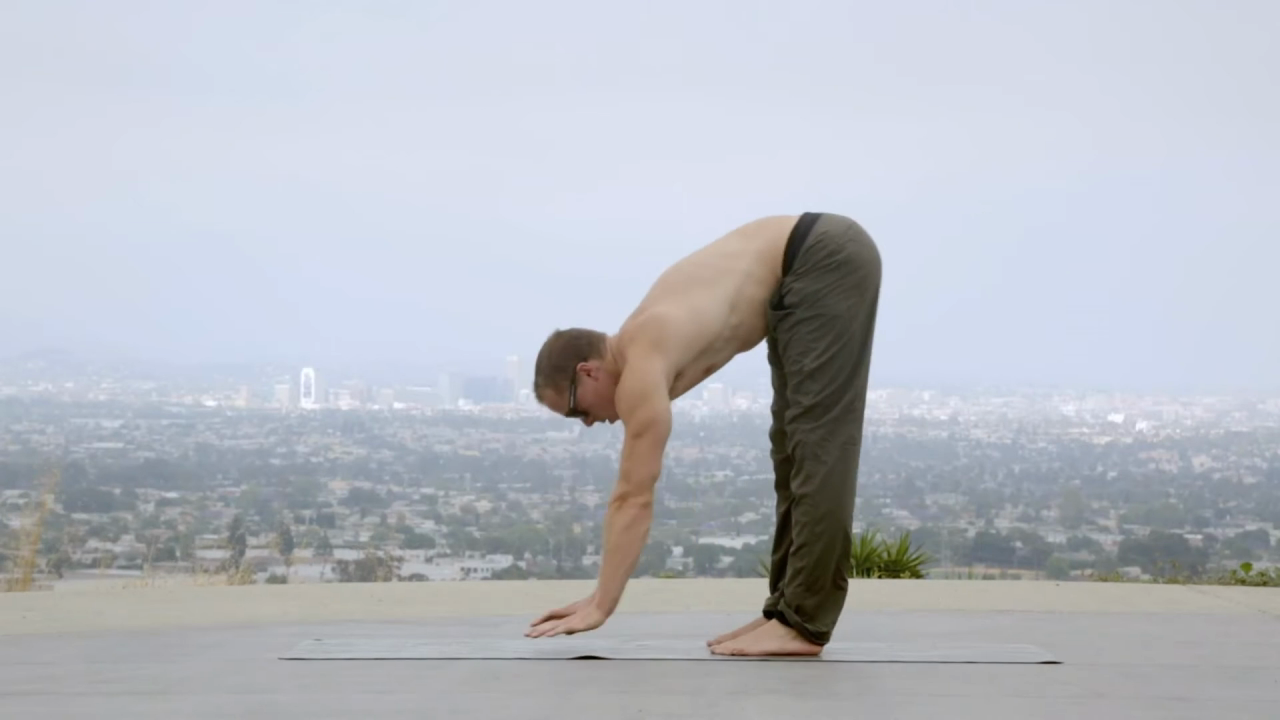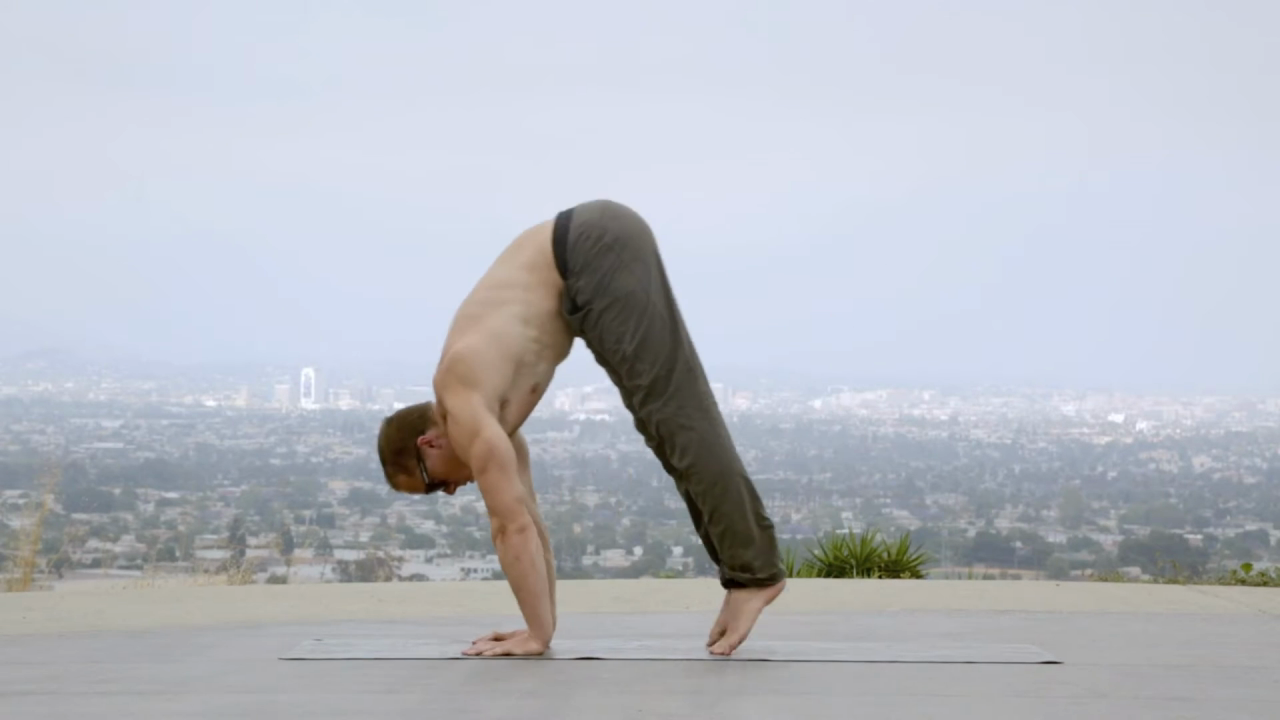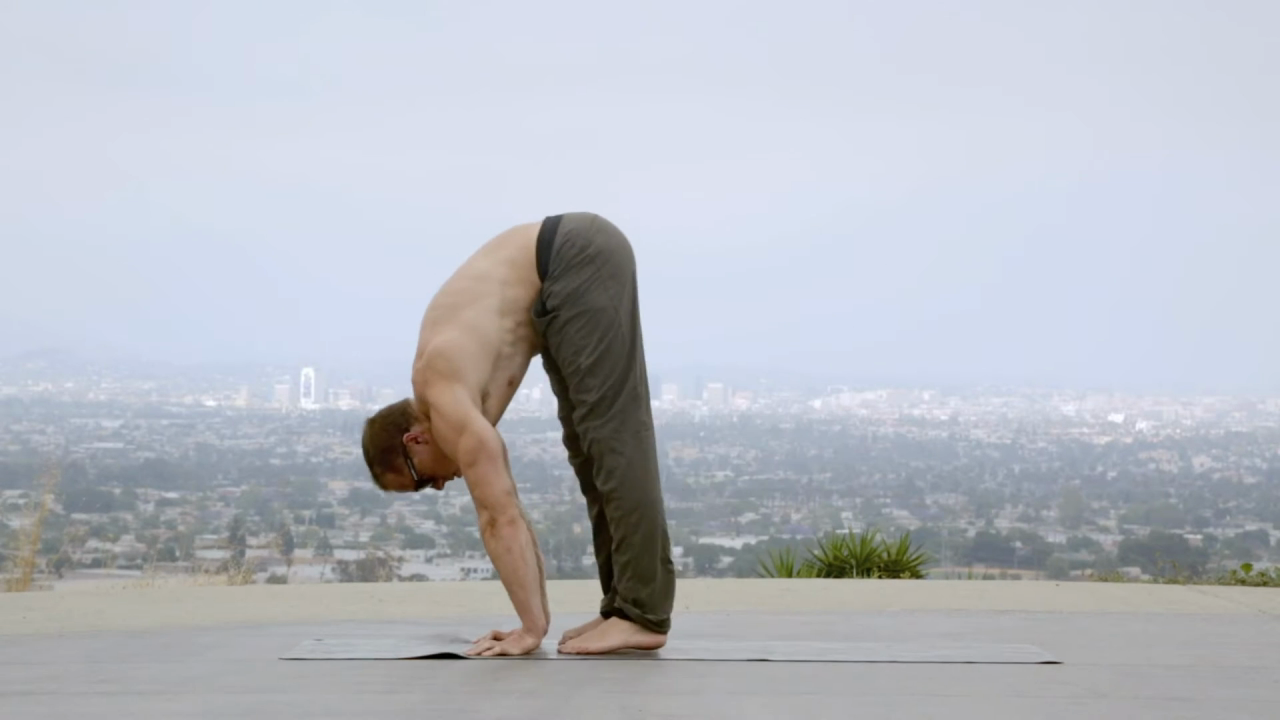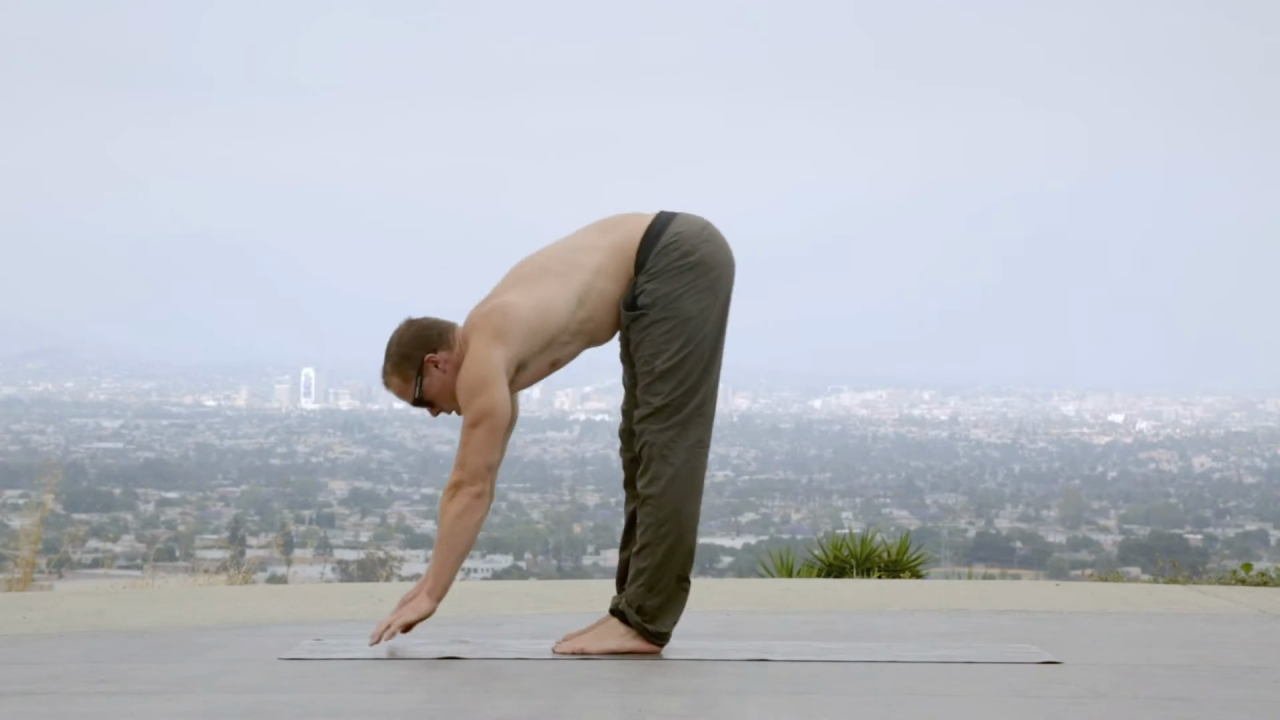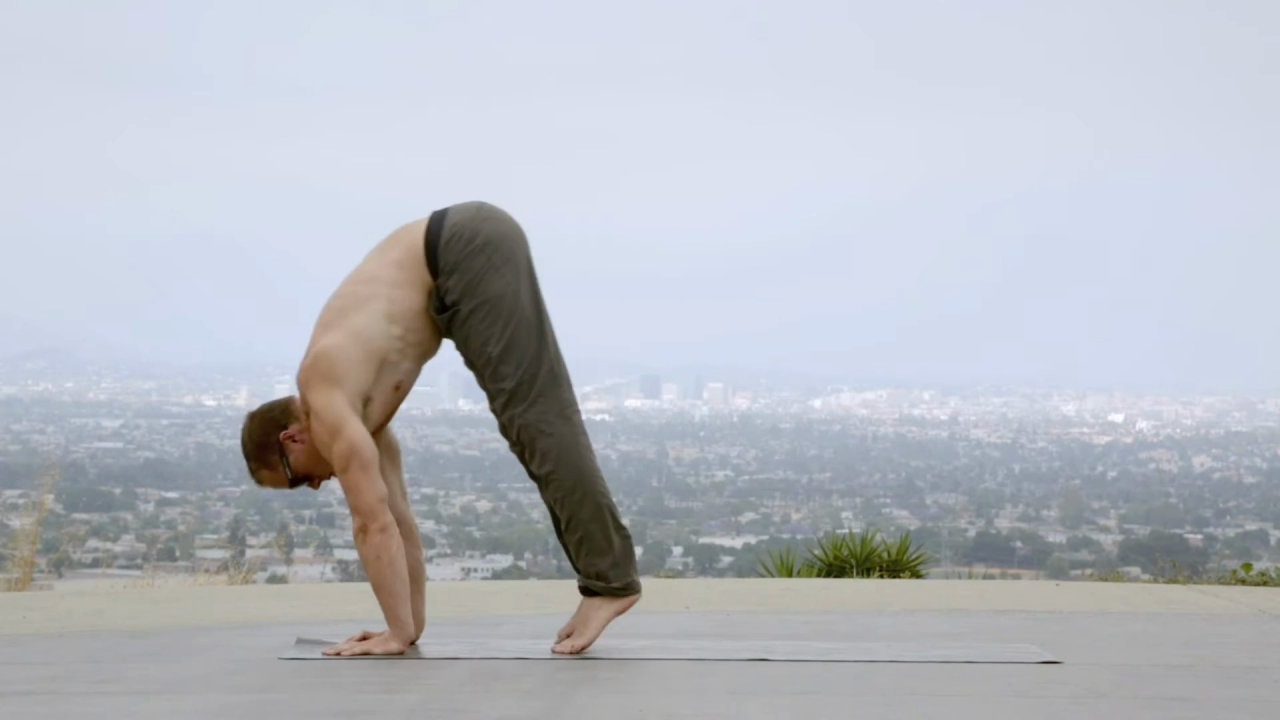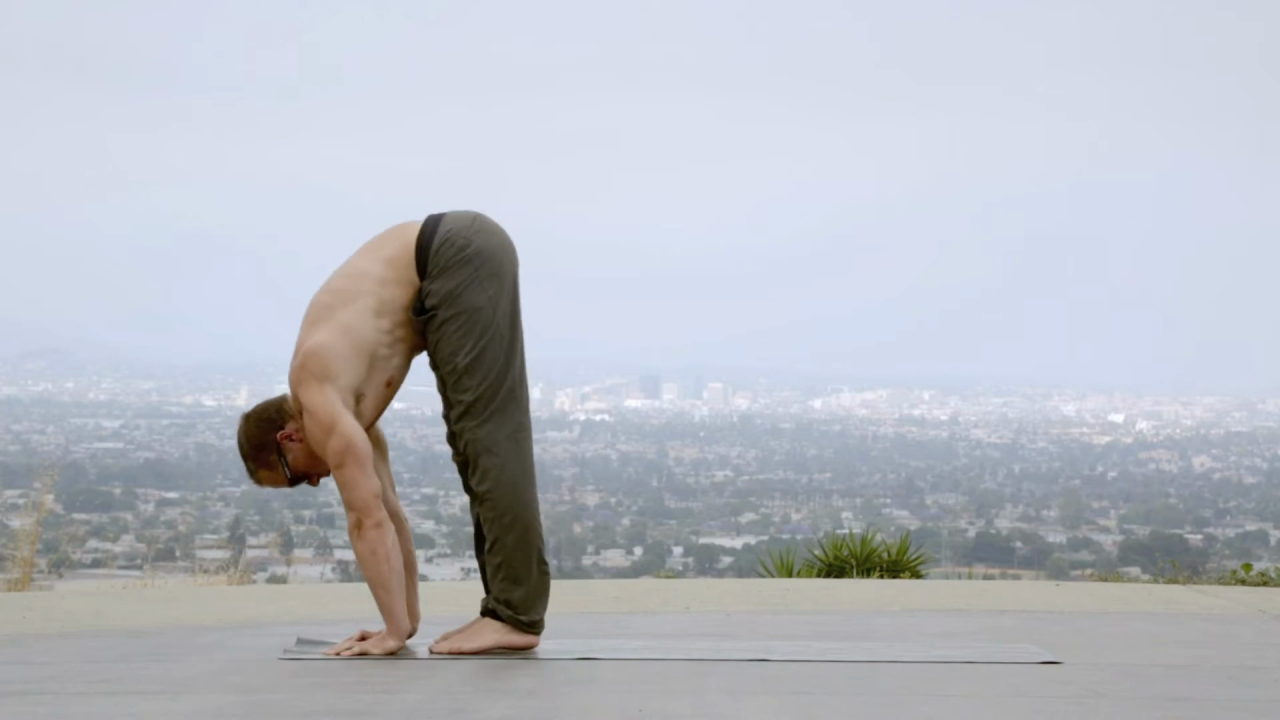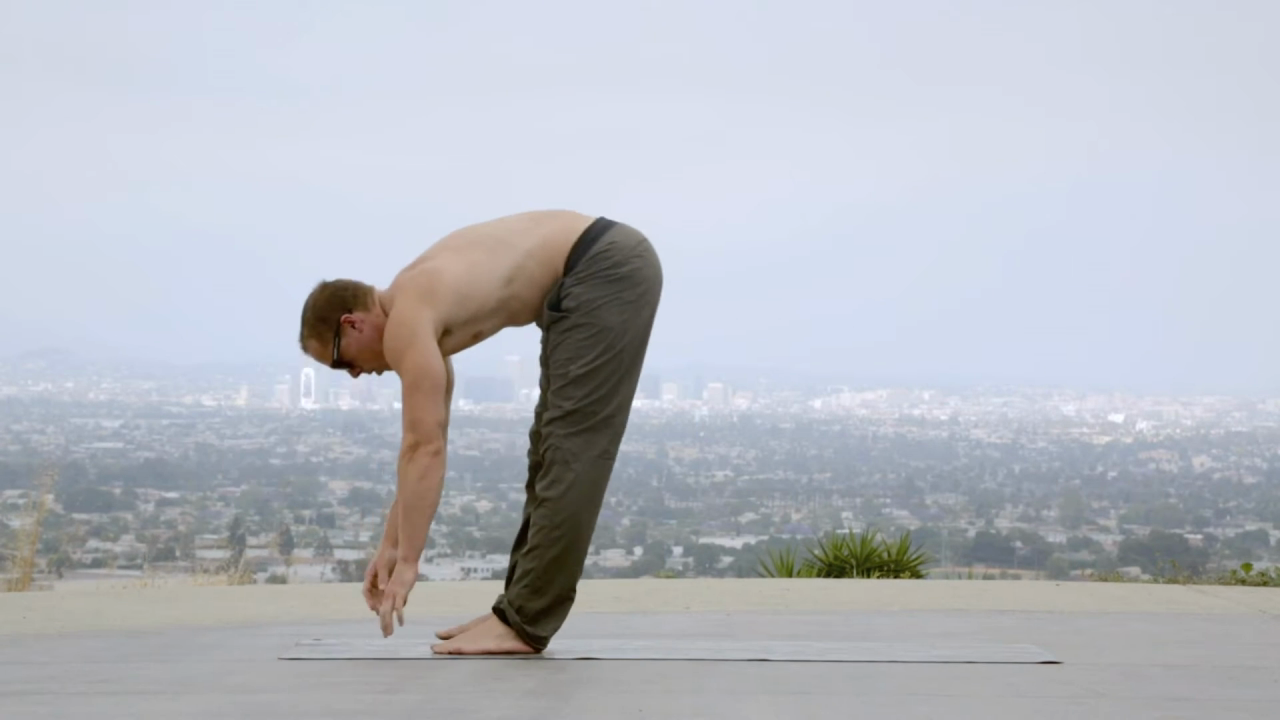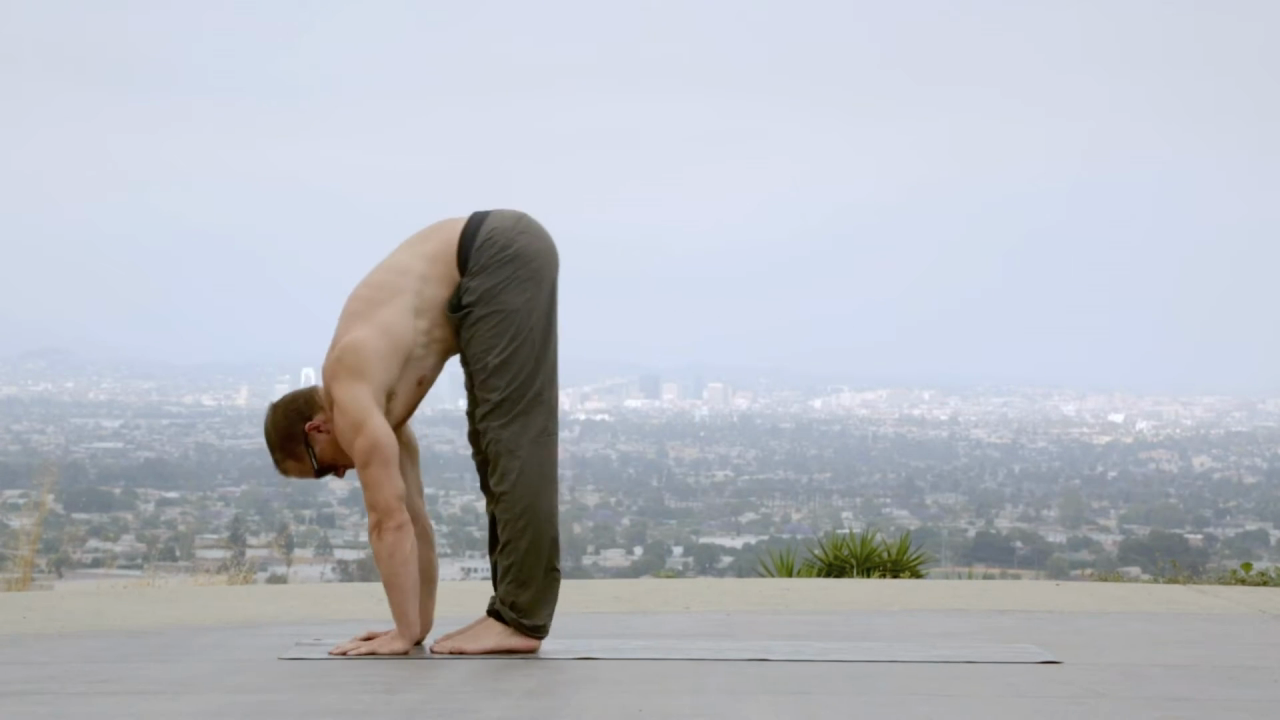
dt=0.4s
person 1, frame 1
left shoulder: (638, 368)
right shoulder: (639, 353)
left elbow: (635, 497)
right elbow: (635, 493)
left wrist: (598, 604)
right wrist: (598, 597)
left hip: (826, 260)
right hip: (821, 266)
left knee: (820, 441)
right knee: (795, 443)
left ankle: (801, 621)
right ankle: (791, 610)
person 1, frame 2
left shoulder: (463, 411)
right shoulder: (491, 415)
left elbow: (513, 525)
right elbow: (524, 521)
left wrist: (539, 633)
right wrist: (541, 625)
left hip: (600, 244)
right hip: (601, 249)
left knee: (673, 417)
right knee: (665, 419)
left ankle: (753, 572)
right ankle: (745, 571)
person 1, frame 3
left shoulder: (445, 407)
right shoulder: (467, 404)
left elbow: (501, 520)
right elbow: (505, 516)
left wrist: (532, 629)
right wrist: (534, 621)
left hip: (578, 256)
right hip: (580, 260)
left knee: (611, 438)
right knee: (591, 442)
left ankle: (642, 614)
right ankle: (627, 607)
person 1, frame 4
left shoulder: (481, 356)
right shoulder: (495, 355)
left elbow: (472, 486)
right elbow: (476, 483)
left wrist: (430, 591)
right wrist: (433, 581)
left hip: (679, 261)
right hip: (674, 263)
left knee: (665, 443)
right knee: (648, 442)
left ankle: (643, 619)
right ankle: (639, 611)
person 1, frame 5
left shoulder: (325, 407)
right shoulder: (359, 411)
left elbow: (375, 525)
right elbow: (396, 519)
left wrist: (401, 631)
right wrist: (406, 625)
left hip: (473, 243)
right hip: (471, 246)
left knee: (532, 419)
right knee: (530, 420)
left ankle: (609, 580)
right ankle: (611, 572)
person 1, frame 6
left shoulder: (319, 408)
right shoulder: (349, 403)
left elbow: (370, 521)
right elbow: (387, 515)
left wrist: (394, 629)
right wrist: (407, 619)
left hip: (462, 253)
right hip: (472, 253)
left knee: (487, 440)
right knee: (482, 441)
left ankle: (514, 614)
right ankle: (510, 609)
person 1, frame 7
left shoulder: (405, 320)
right shoulder: (417, 312)
left elbow: (424, 448)
right elbow: (428, 446)
left wrist: (405, 559)
right wrist: (390, 545)
left hip: (607, 269)
right hip: (607, 267)
left knee: (572, 450)
right knee: (558, 449)
left ankle: (523, 619)
right ankle: (521, 612)
person 1, frame 8
left shoulder: (351, 405)
right shoulder: (378, 409)
left elbow: (391, 523)
right elbow: (412, 515)
left wrist: (407, 631)
right wrist: (420, 623)
left hip: (499, 253)
right hip: (504, 253)
left knee: (511, 440)
right knee: (502, 441)
left ankle: (520, 616)
right ankle: (520, 612)
